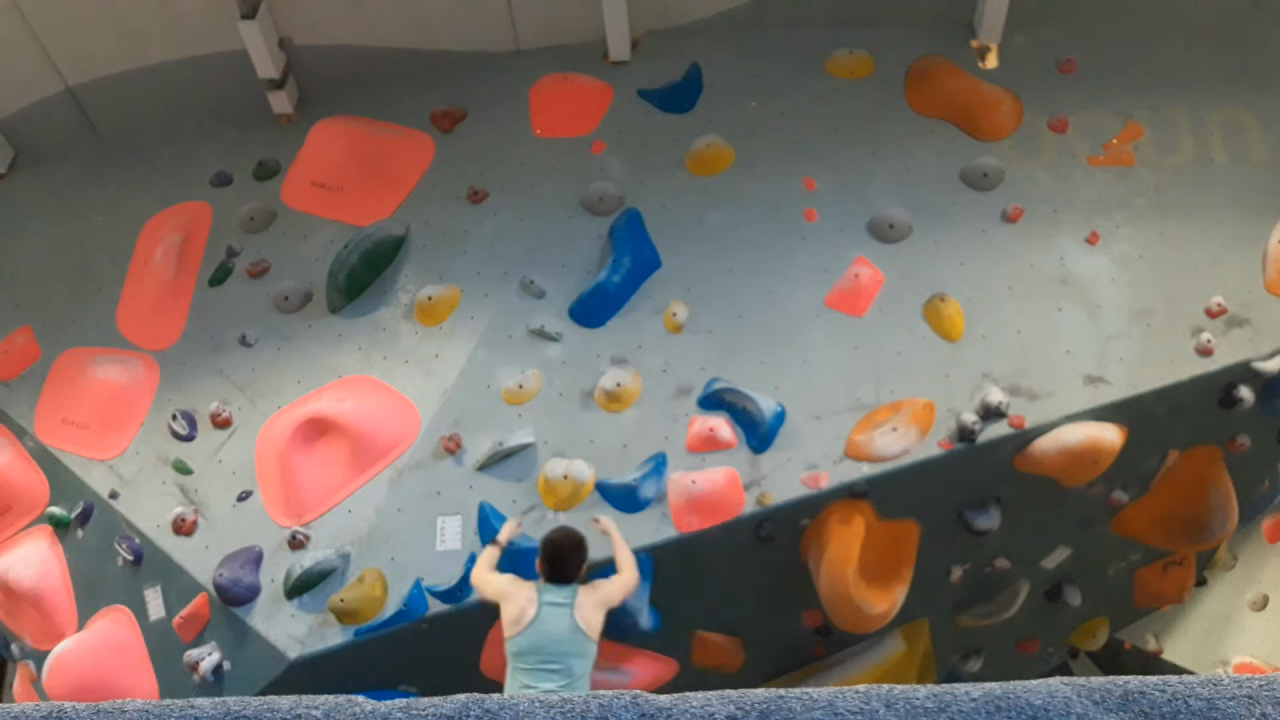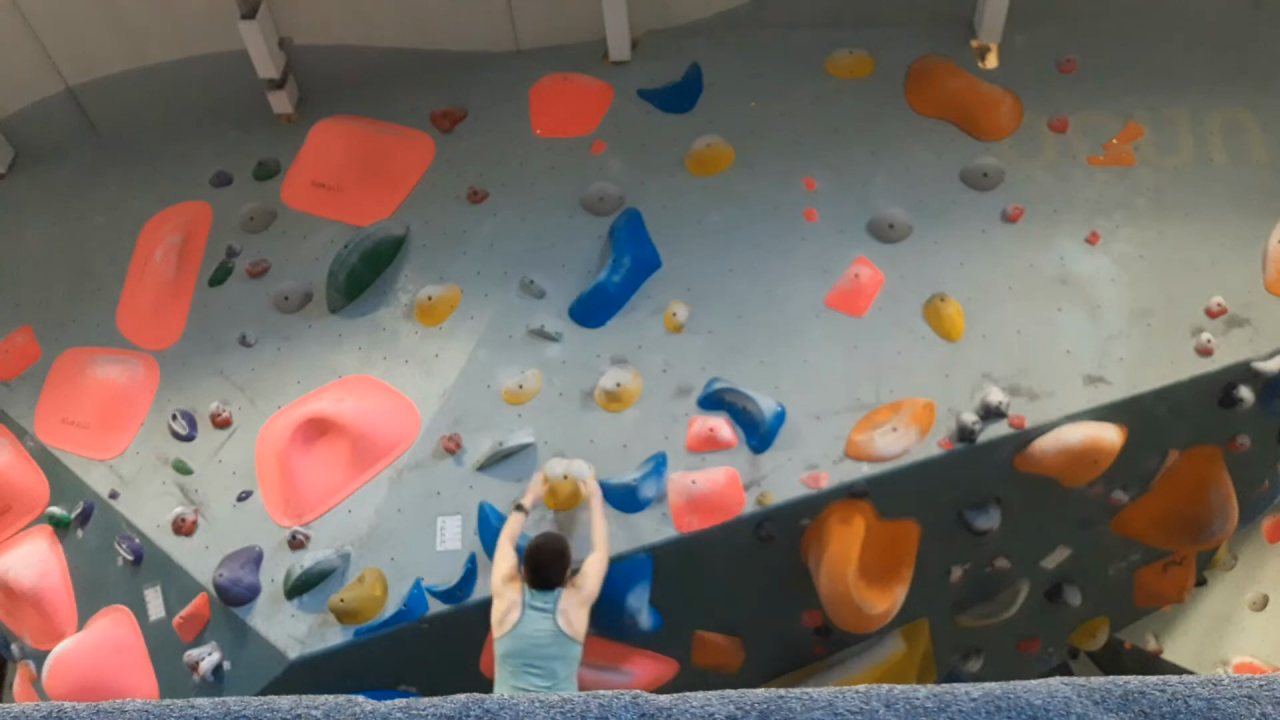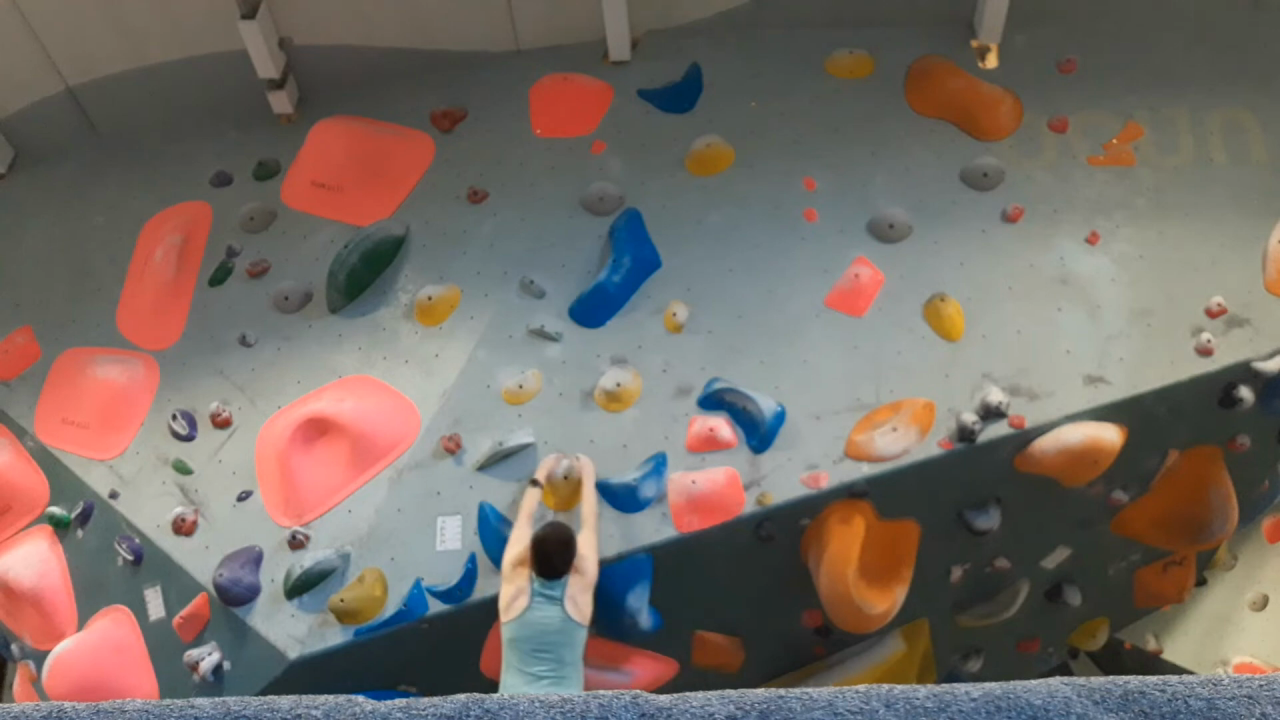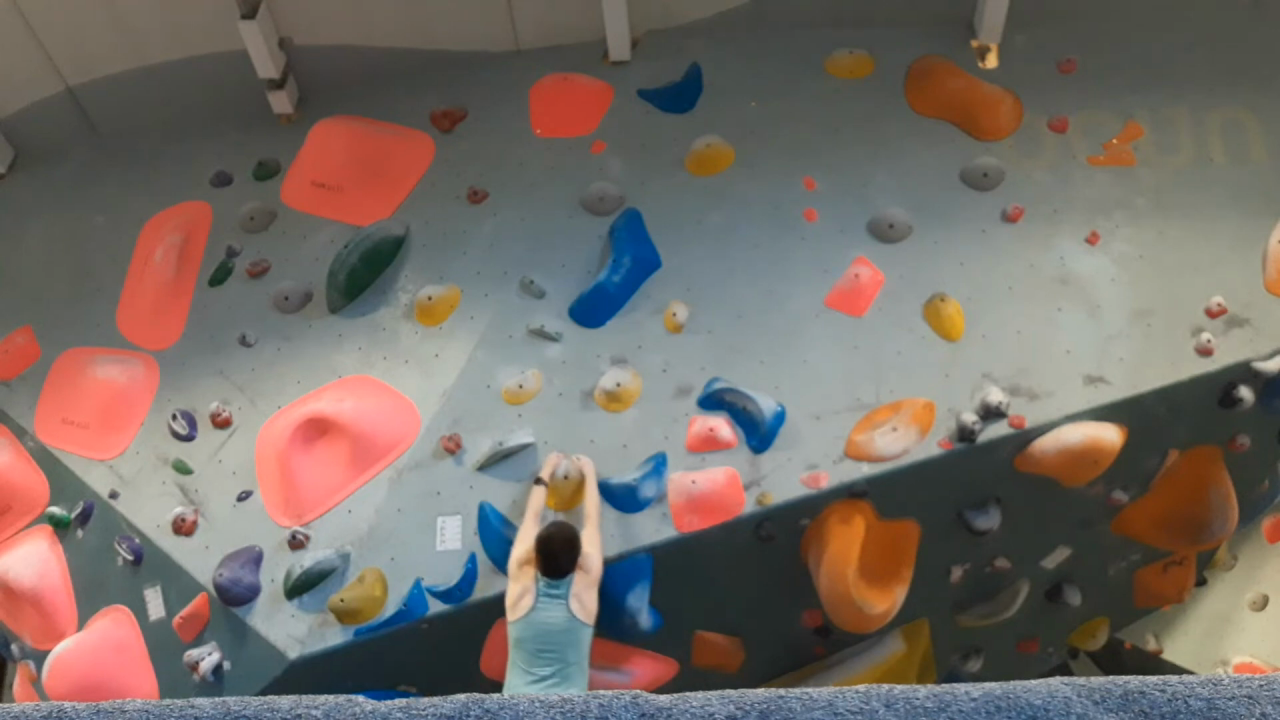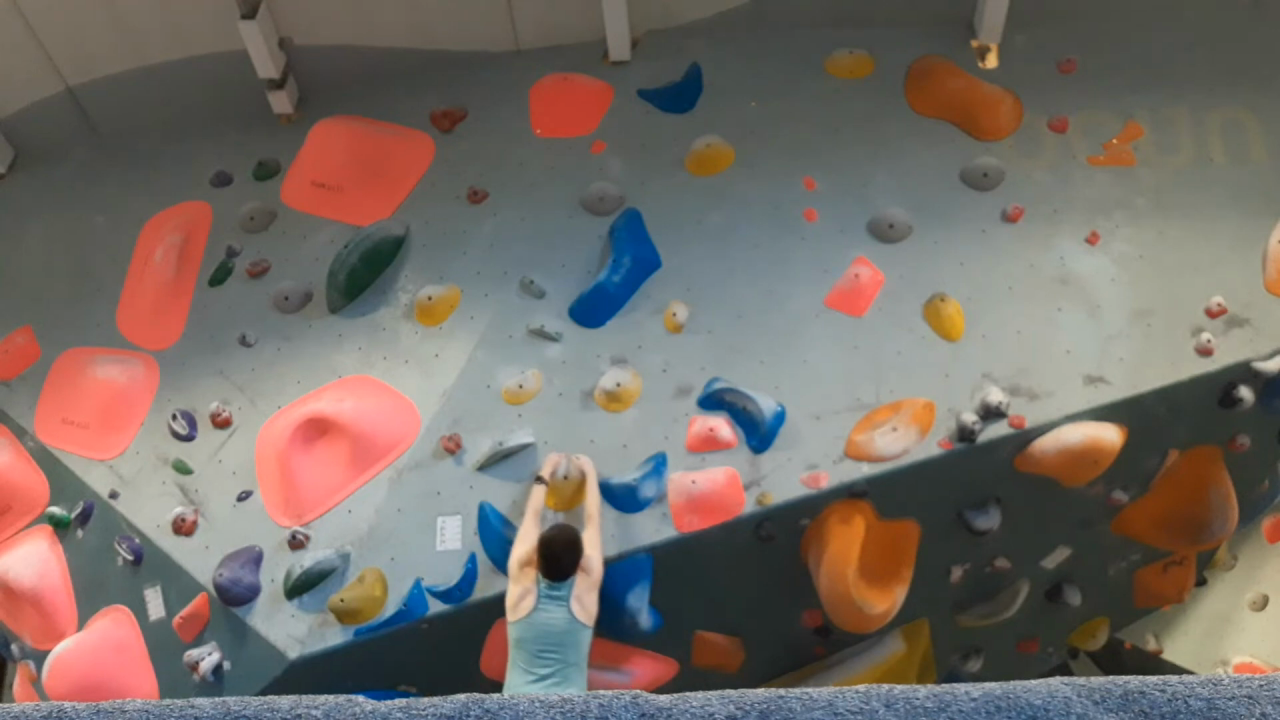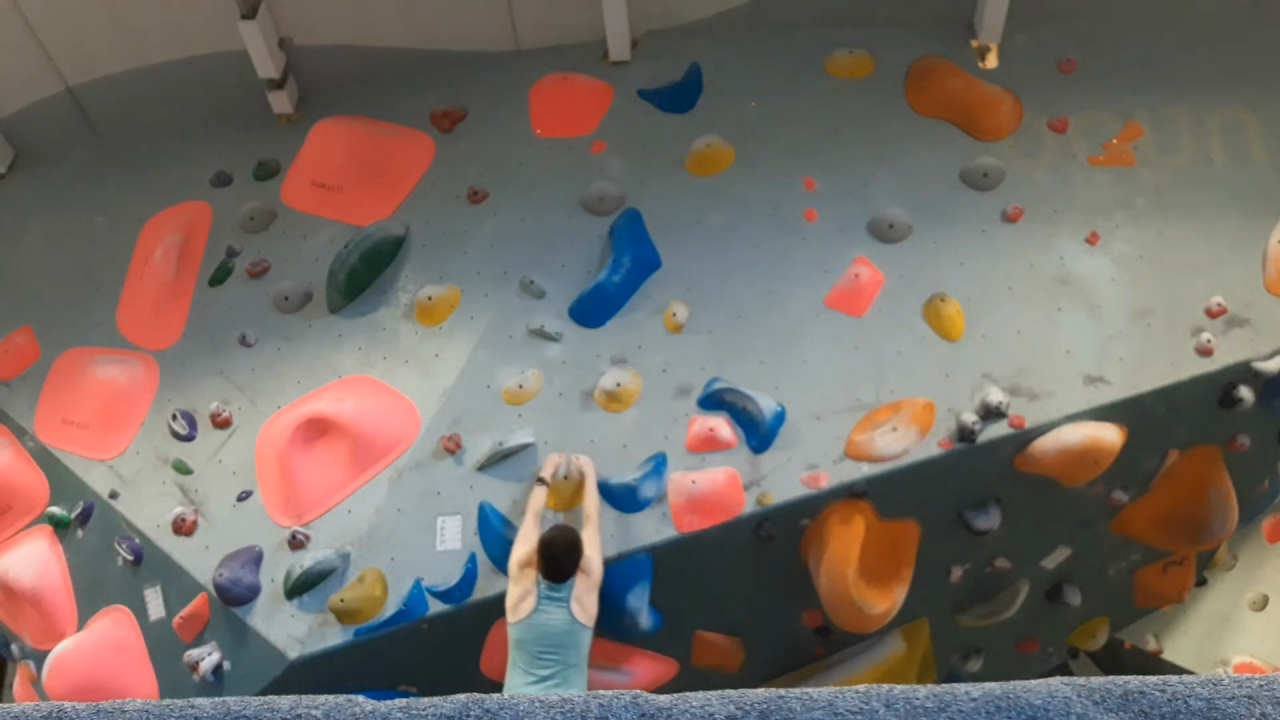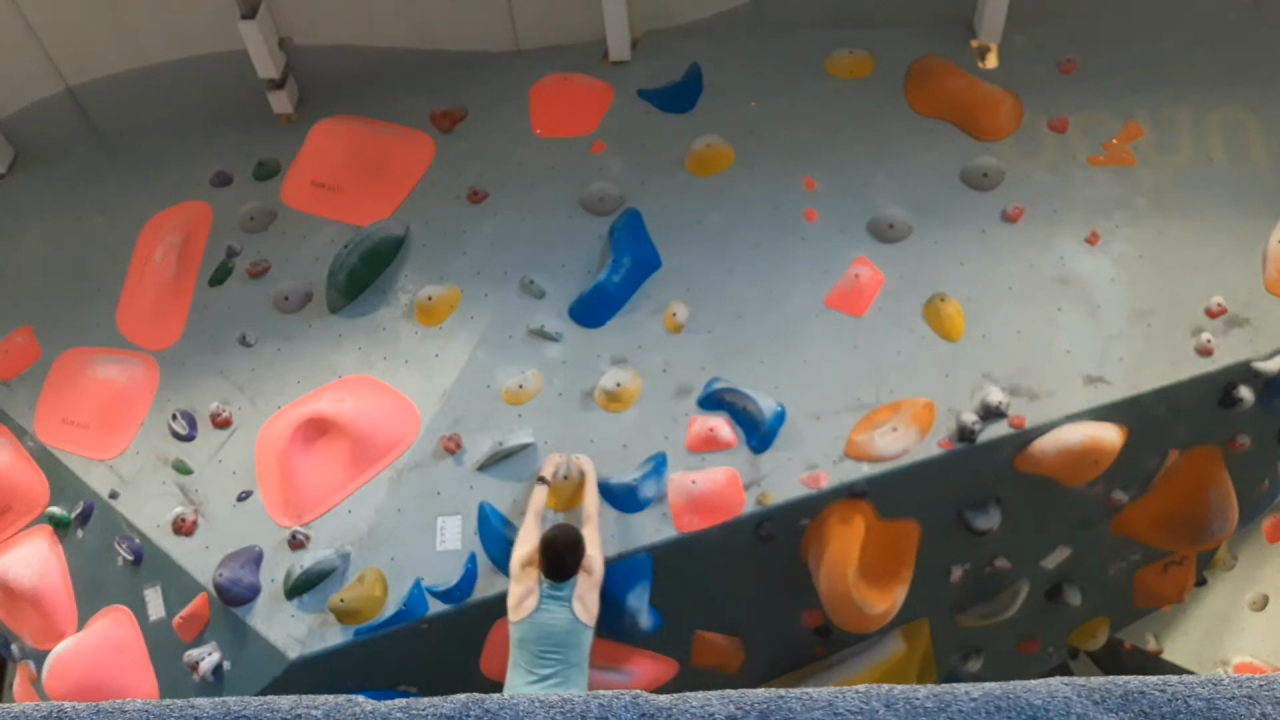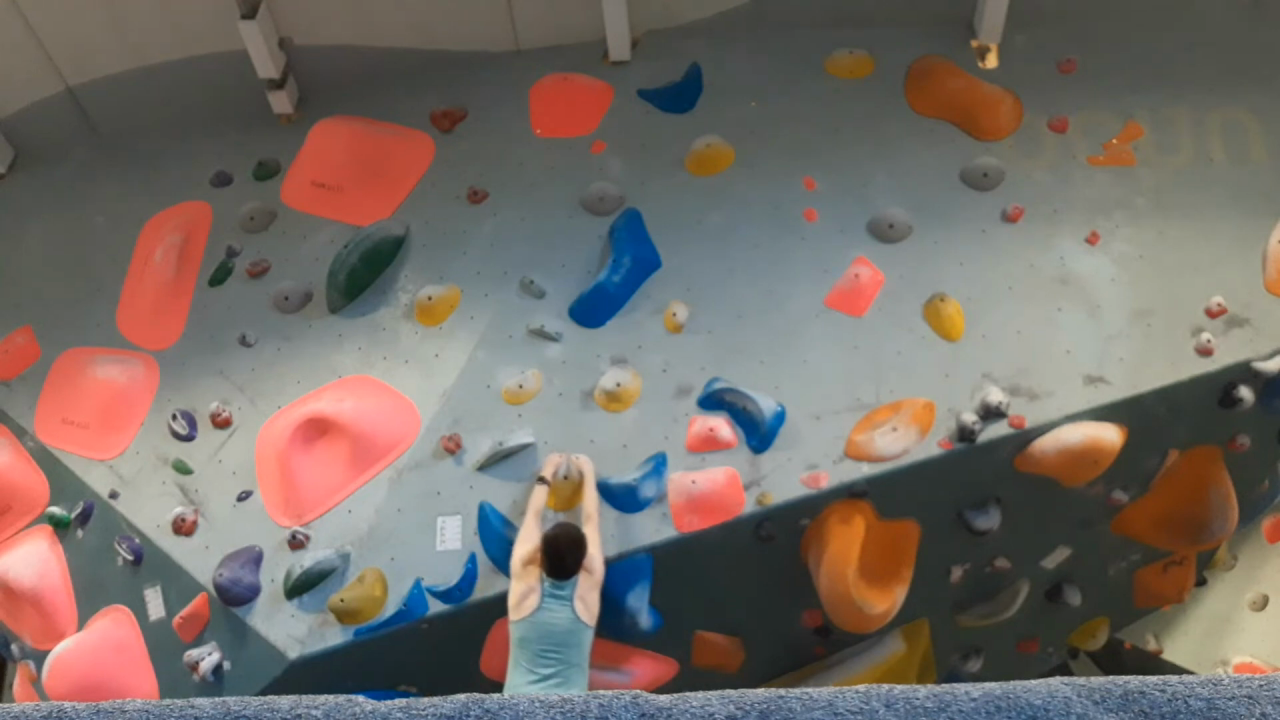
dt=0.3s
person 1, frame 1
left shoulder: (514, 594)
right shoulder: (596, 599)
left elbow: (479, 574)
right elbow: (631, 575)
left wrist: (502, 537)
right wrist: (612, 530)
person 1, frame 2
left shoulder: (507, 597)
right shoulder: (577, 601)
left elbow: (505, 541)
right elbow: (600, 550)
left wrist: (528, 499)
right wrist: (595, 499)
person 1, frame 3
left shoulder: (514, 582)
right shoulder: (580, 587)
left elbow: (524, 520)
right elbow: (589, 524)
left wrist: (541, 474)
right wrist: (587, 475)
person 1, frame 4
left shoulder: (521, 581)
right shoulder: (585, 585)
left elbow: (531, 518)
right elbow: (591, 521)
left wrist: (545, 474)
right wrist: (589, 473)
person 1, frame 5
left shoulder: (521, 583)
right shoulder: (586, 588)
left elbow: (531, 517)
right elbow: (592, 521)
left wrist: (545, 473)
right wrist: (590, 473)
person 1, frame 6
left shoulder: (522, 584)
right shoulder: (585, 589)
left elbow: (532, 518)
right elbow: (591, 522)
left wrist: (546, 475)
right wrist: (589, 474)
person 1, frame 7
left shoulder: (523, 582)
right shoulder: (587, 588)
left elbow: (532, 518)
right elbow: (591, 521)
left wrist: (546, 474)
right wrist: (589, 473)
person 1, frame 8
left shoulder: (525, 583)
right shoulder: (588, 588)
left elbow: (532, 517)
right elbow: (591, 521)
left wrist: (546, 474)
right wrist: (588, 474)
